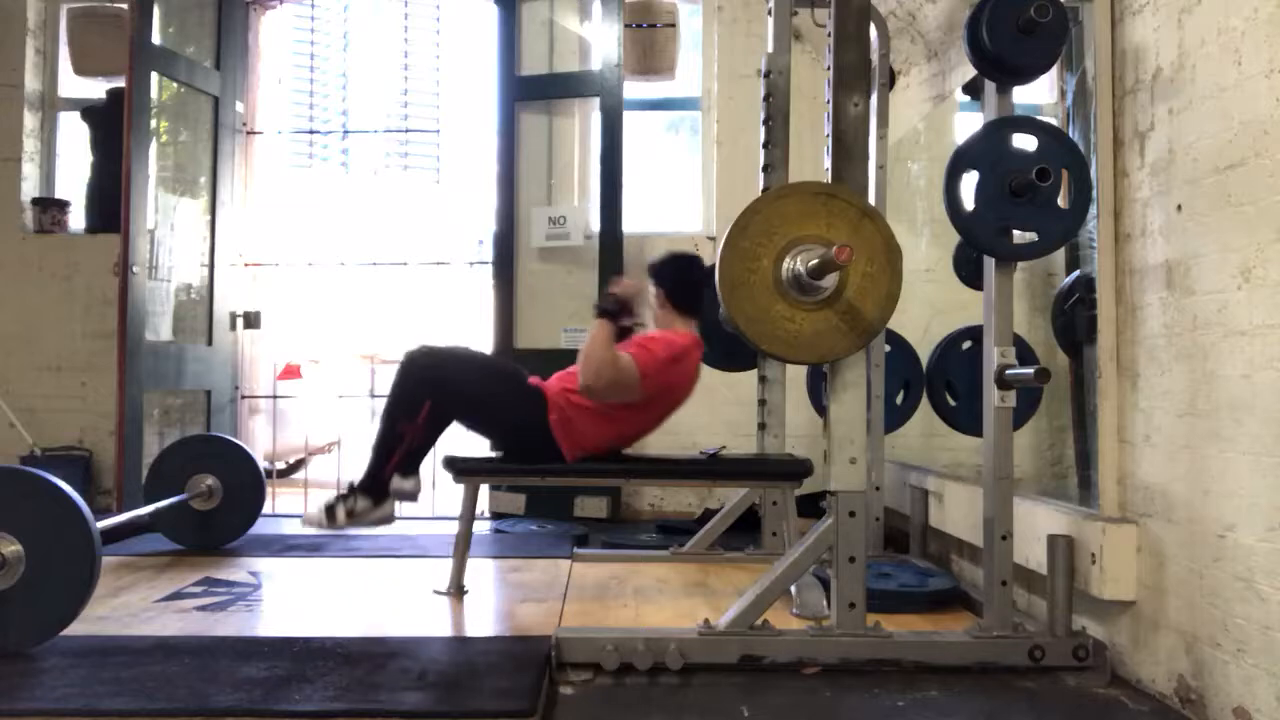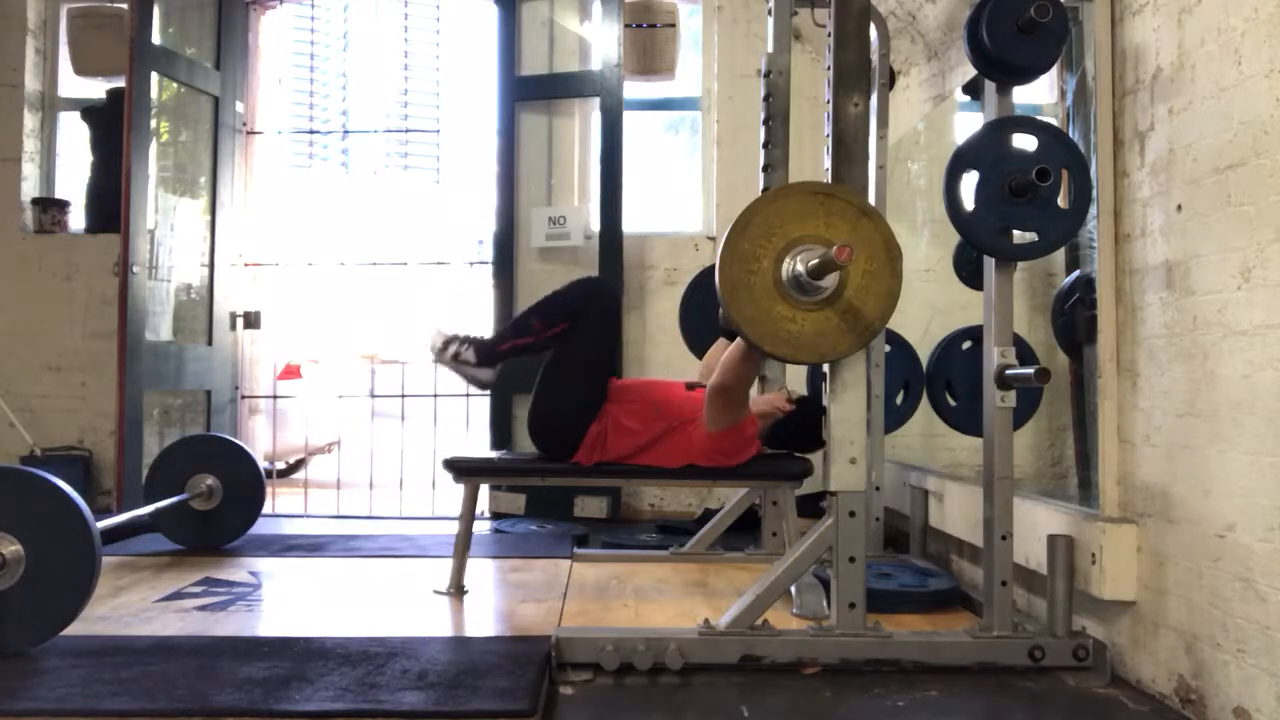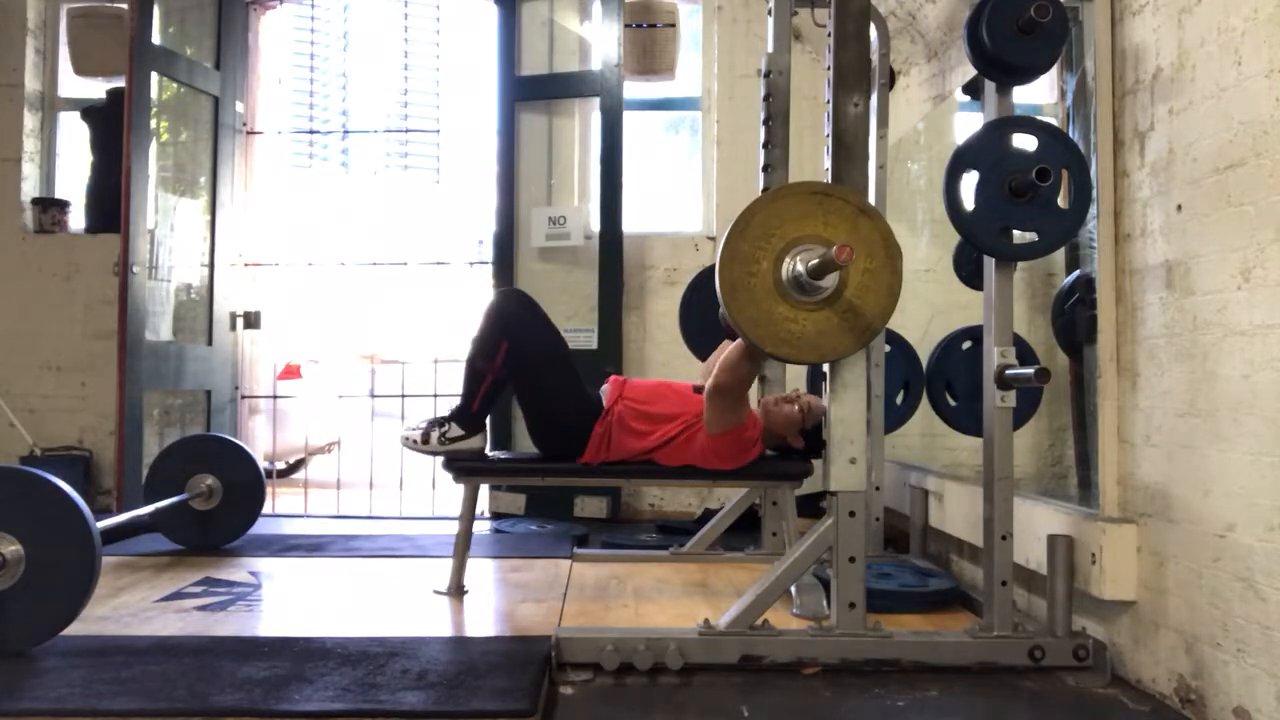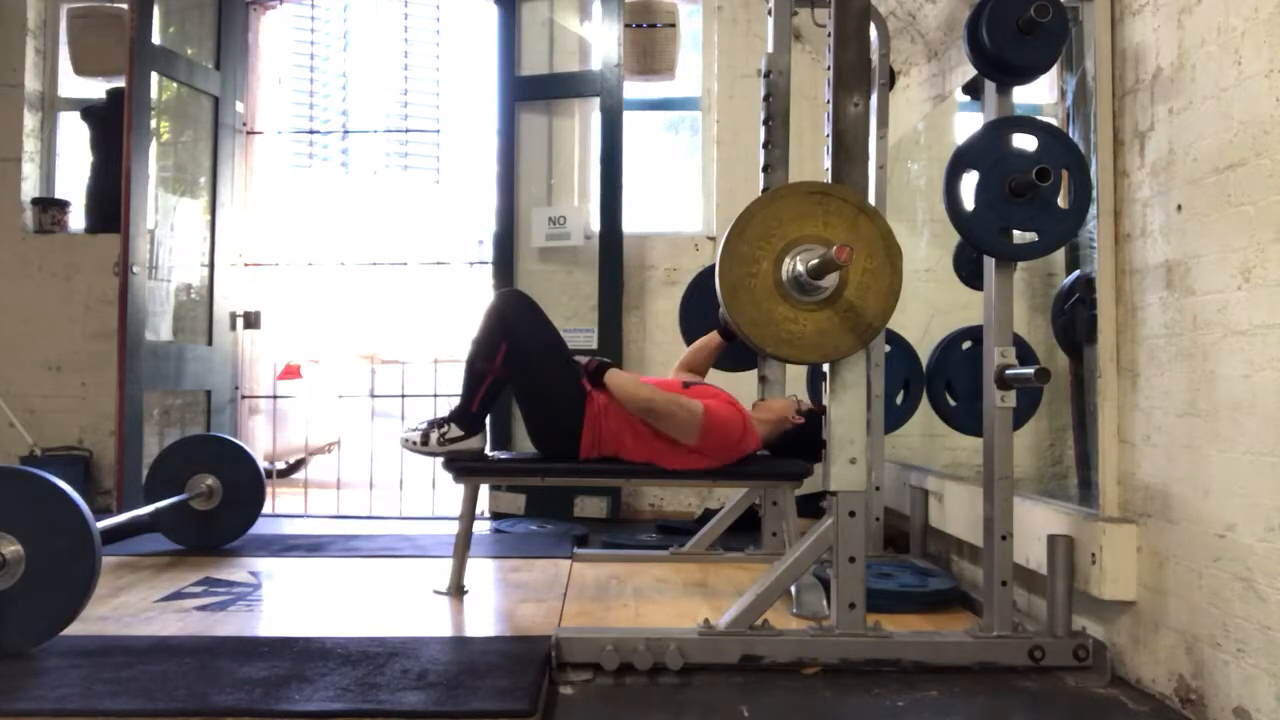
dt=1s
person 1, frame 1
left shoulder: (668, 349)
right shoulder: (684, 349)
left elbow: (595, 382)
left wrist: (608, 312)
right wrist: (623, 321)
left hip: (548, 430)
right hip: (556, 423)
left knee: (423, 368)
right knee: (448, 368)
left ankle: (371, 497)
right ankle: (402, 472)
person 1, frame 2
left shoulder: (732, 440)
right shoulder: (742, 436)
left elbow: (724, 385)
right elbow: (708, 379)
right wrist: (736, 329)
left hip: (572, 432)
right hip: (582, 427)
left knee: (596, 296)
right knee: (596, 302)
left ankle: (484, 356)
right ankle: (487, 355)
person 1, frame 3
left shoulder: (740, 442)
right shoulder: (744, 429)
left elbow: (723, 385)
right elbow: (711, 379)
left hip: (581, 433)
right hip: (593, 412)
left knee: (510, 311)
right knee: (513, 308)
left ankle: (465, 427)
right ankle: (466, 422)
person 1, frame 4
left shoulder: (731, 427)
right shoulder: (732, 425)
left elbow: (651, 404)
right elbow: (683, 374)
left wrist: (601, 370)
right wrist: (726, 331)
left hip: (575, 429)
right hip: (582, 424)
left knee: (510, 308)
right knee: (513, 311)
left ankle: (464, 427)
right ankle: (467, 424)
